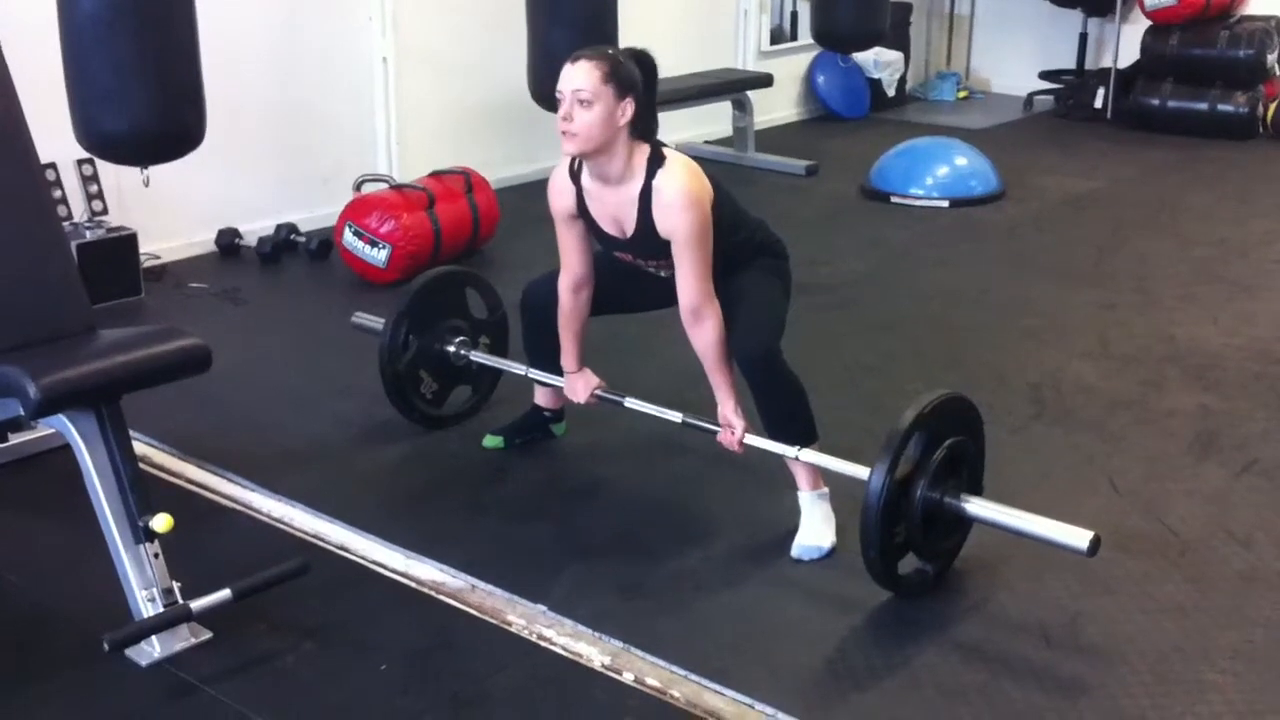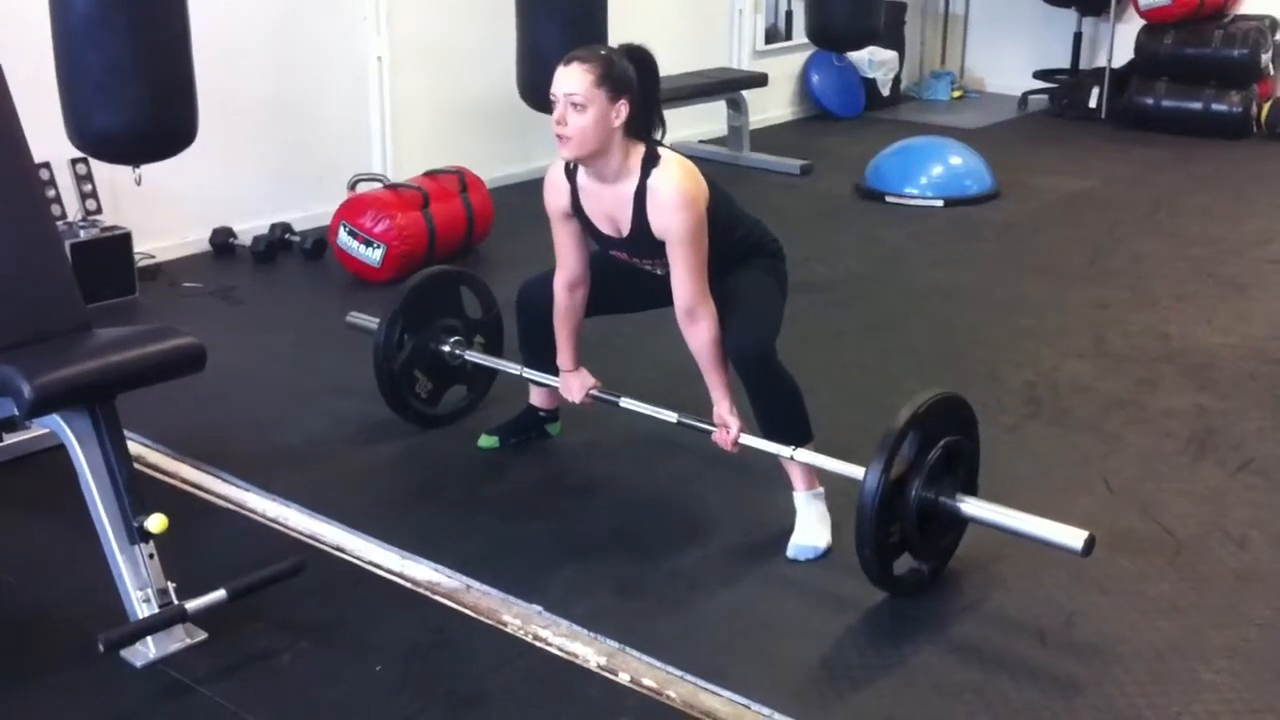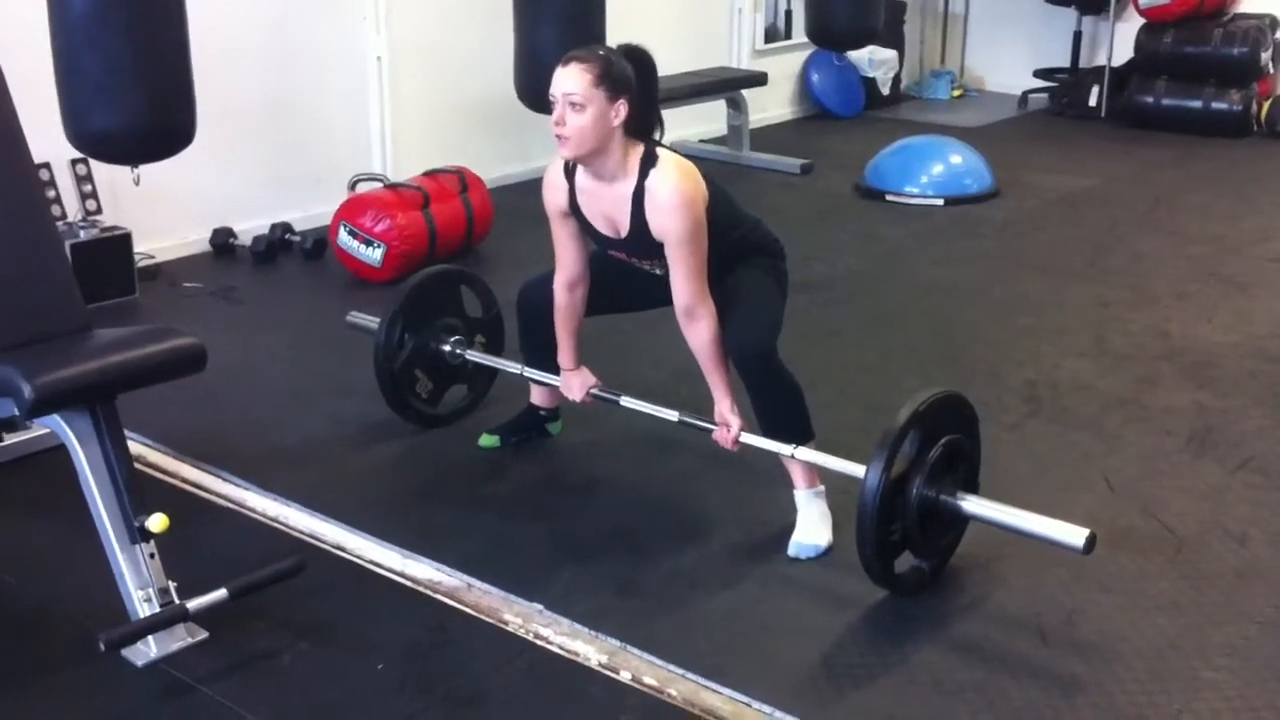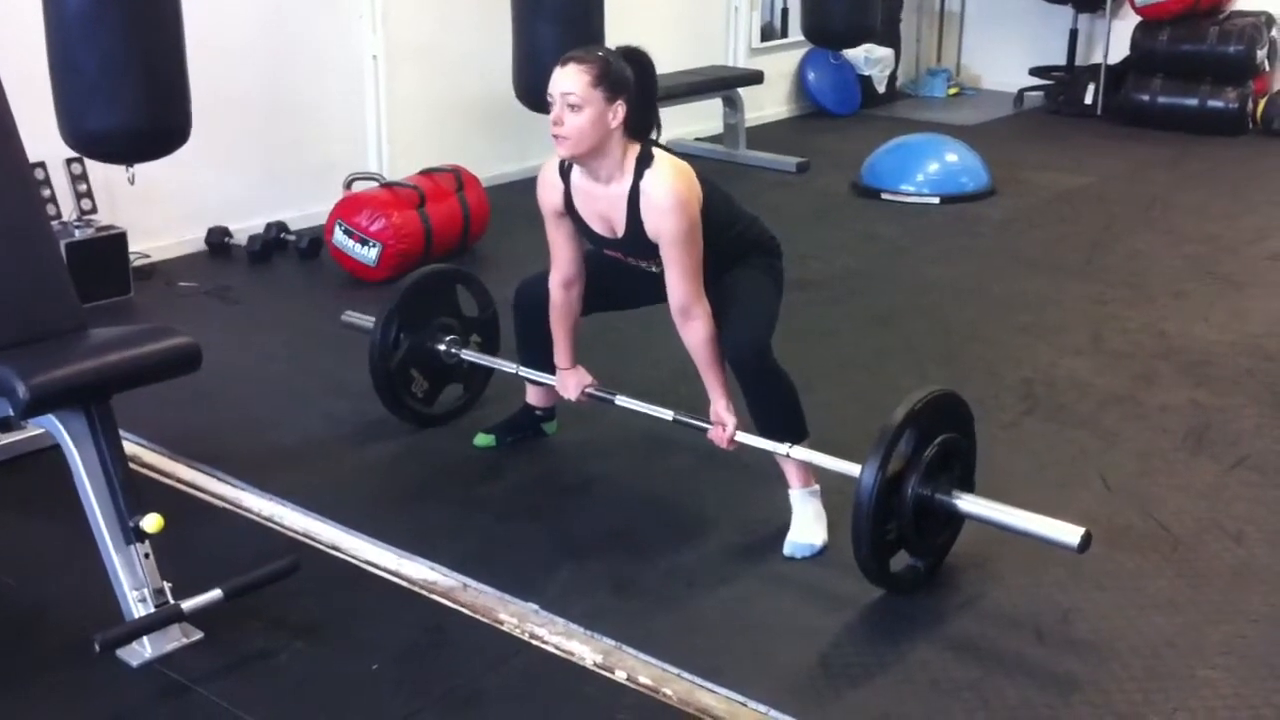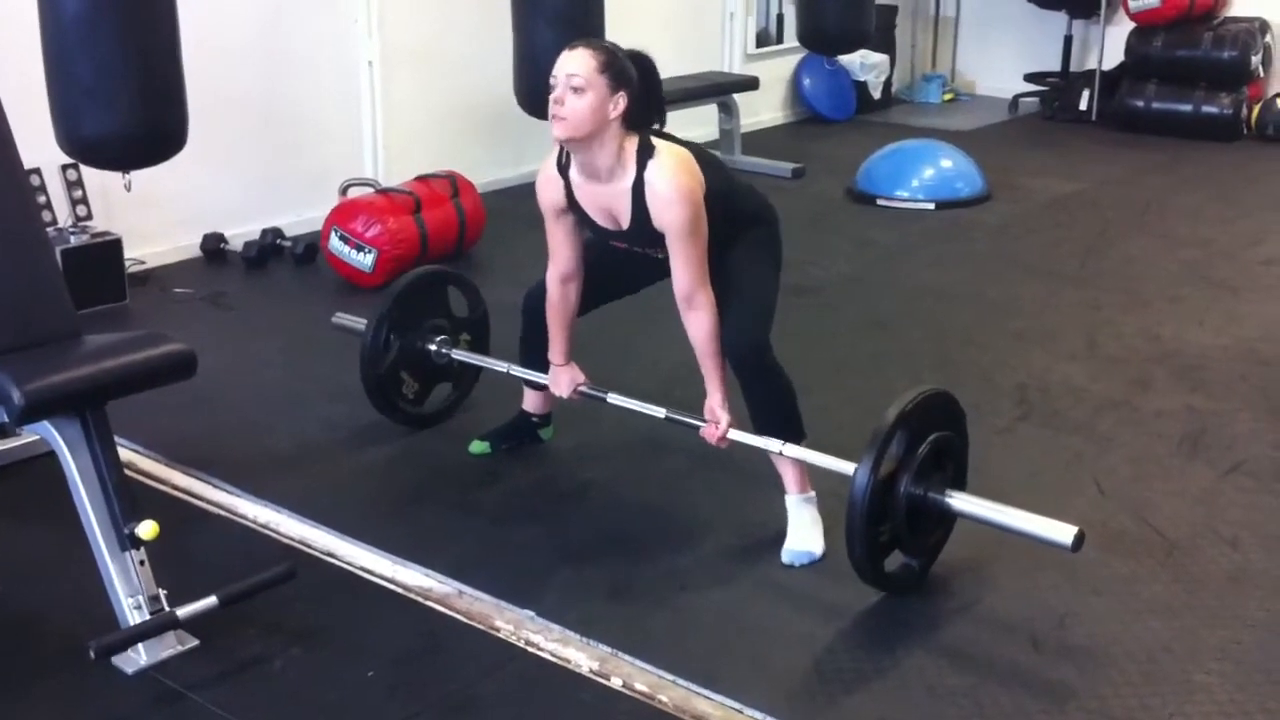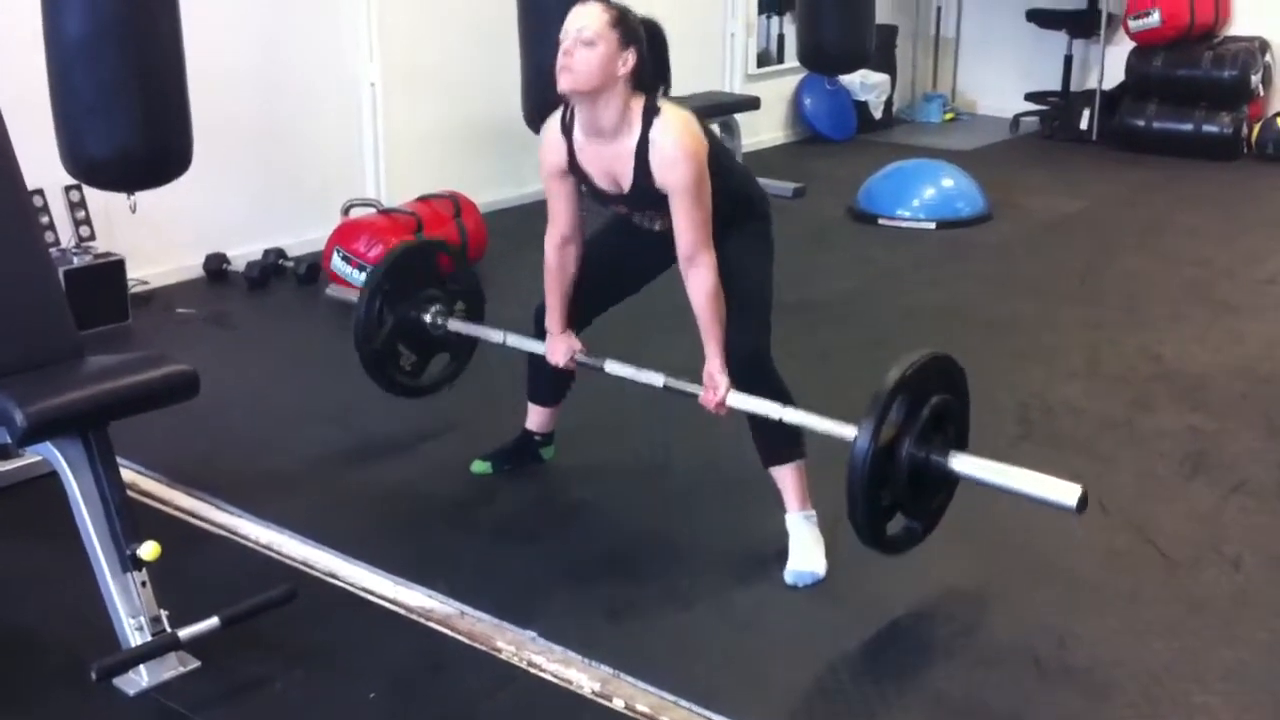
dt=0.3s
person 1, frame 1
left shoulder: (675, 187)
right shoulder: (566, 181)
left elbow: (698, 309)
right elbow: (576, 283)
left wrist: (726, 403)
right wrist: (572, 368)
left hip: (745, 267)
right hip: (651, 267)
left knee: (754, 352)
right knee: (540, 298)
left ankle: (814, 494)
right ankle: (546, 414)
person 1, frame 2
left shoulder: (670, 187)
right shoulder: (562, 180)
left elbow: (694, 309)
right elbow: (571, 281)
left wrist: (722, 403)
right wrist: (568, 366)
left hip: (742, 267)
right hip: (649, 267)
left knee: (749, 350)
right knee: (536, 298)
left ankle: (809, 494)
right ankle: (541, 414)
person 1, frame 3
left shoulder: (668, 187)
right shoulder: (560, 179)
left elbow: (692, 309)
right elbow: (570, 280)
left wrist: (723, 402)
right wrist: (569, 366)
left hip: (742, 266)
right hip: (647, 266)
left knee: (750, 350)
right knee: (536, 298)
left ankle: (810, 493)
right ankle: (541, 413)
person 1, frame 4
left shoulder: (664, 188)
right shoulder: (555, 180)
left elbow: (688, 308)
right elbow: (566, 279)
left wrist: (719, 401)
right wrist: (565, 364)
left hip: (739, 262)
right hip: (644, 263)
left knee: (745, 349)
right knee: (533, 297)
left ankle: (805, 492)
right ankle: (538, 412)
person 1, frame 5
left shoulder: (666, 177)
right shoulder: (555, 175)
left elbow: (693, 298)
right elbow: (564, 276)
left wrist: (715, 395)
right wrist: (559, 360)
left hip: (740, 235)
right hip: (639, 243)
left knee: (745, 346)
right knee: (540, 304)
left ankle: (801, 499)
right ankle: (533, 419)
person 1, frame 6
left shoulder: (671, 135)
right shoulder: (561, 133)
left elbow: (698, 254)
right elbow: (562, 239)
left wrist: (714, 364)
right wrist: (556, 326)
left hip: (732, 225)
right hip: (642, 225)
left knee: (746, 356)
right knee: (553, 320)
left ankle: (802, 519)
right ankle: (535, 439)
